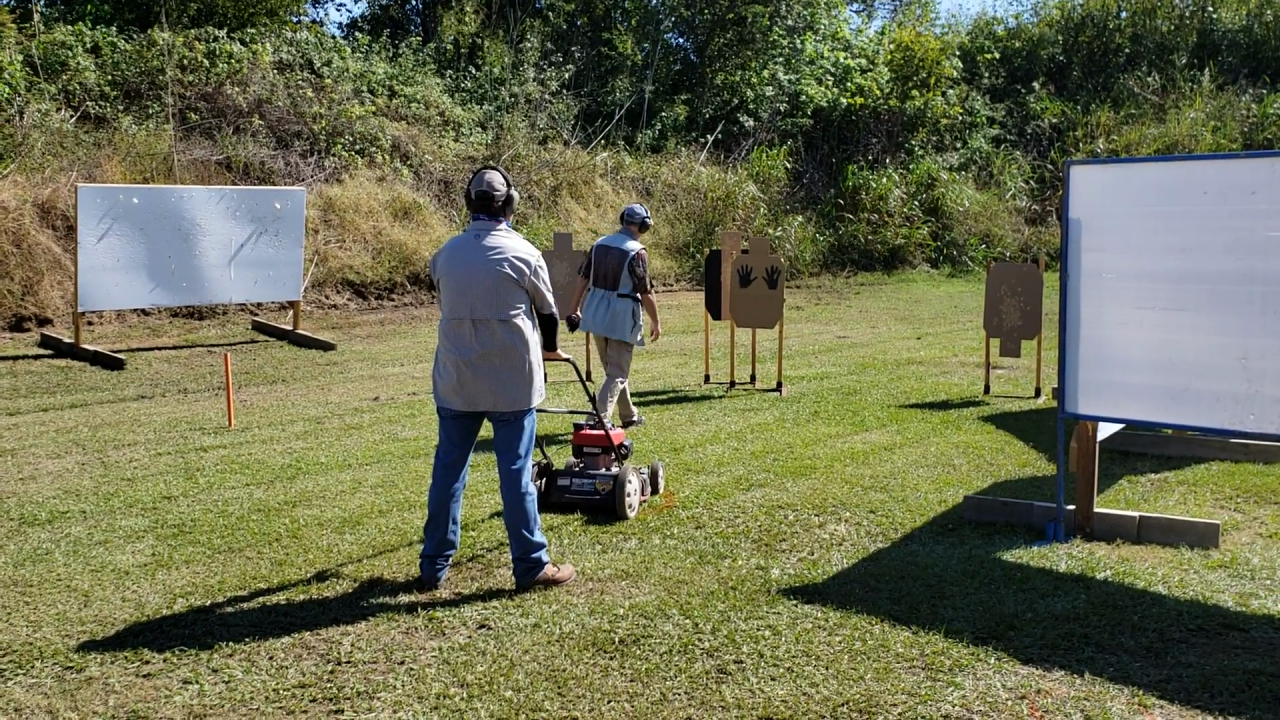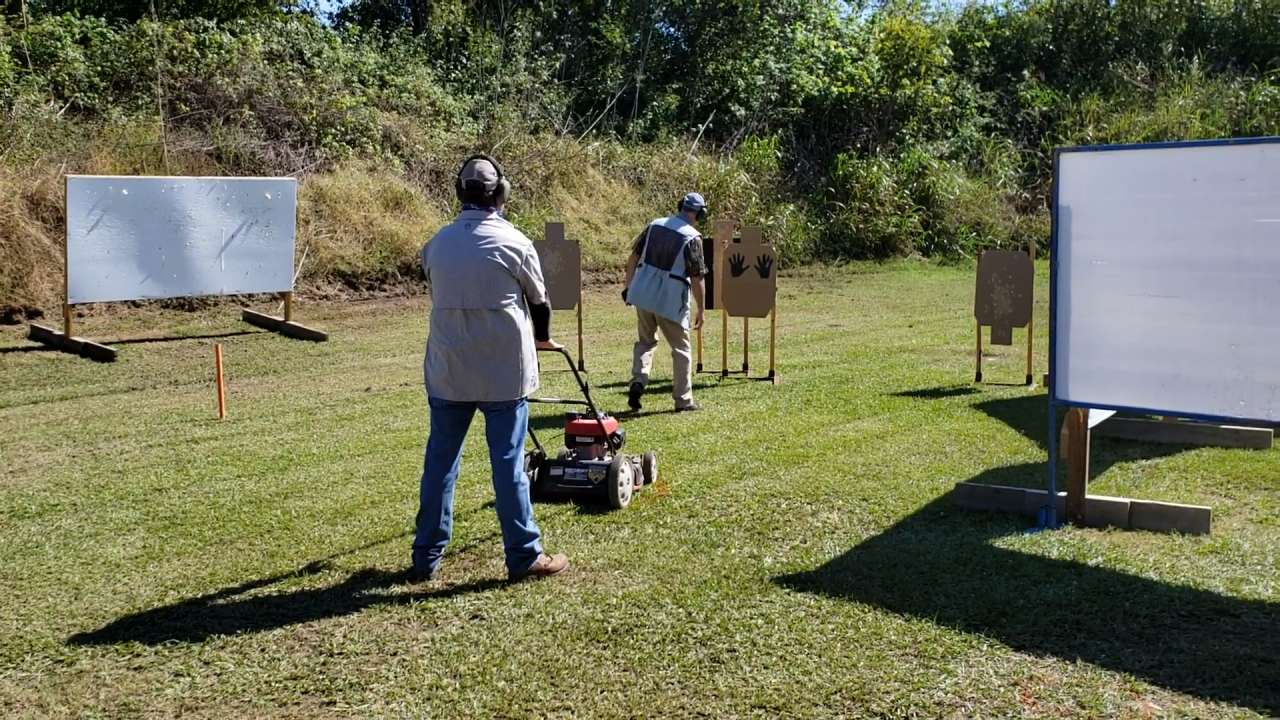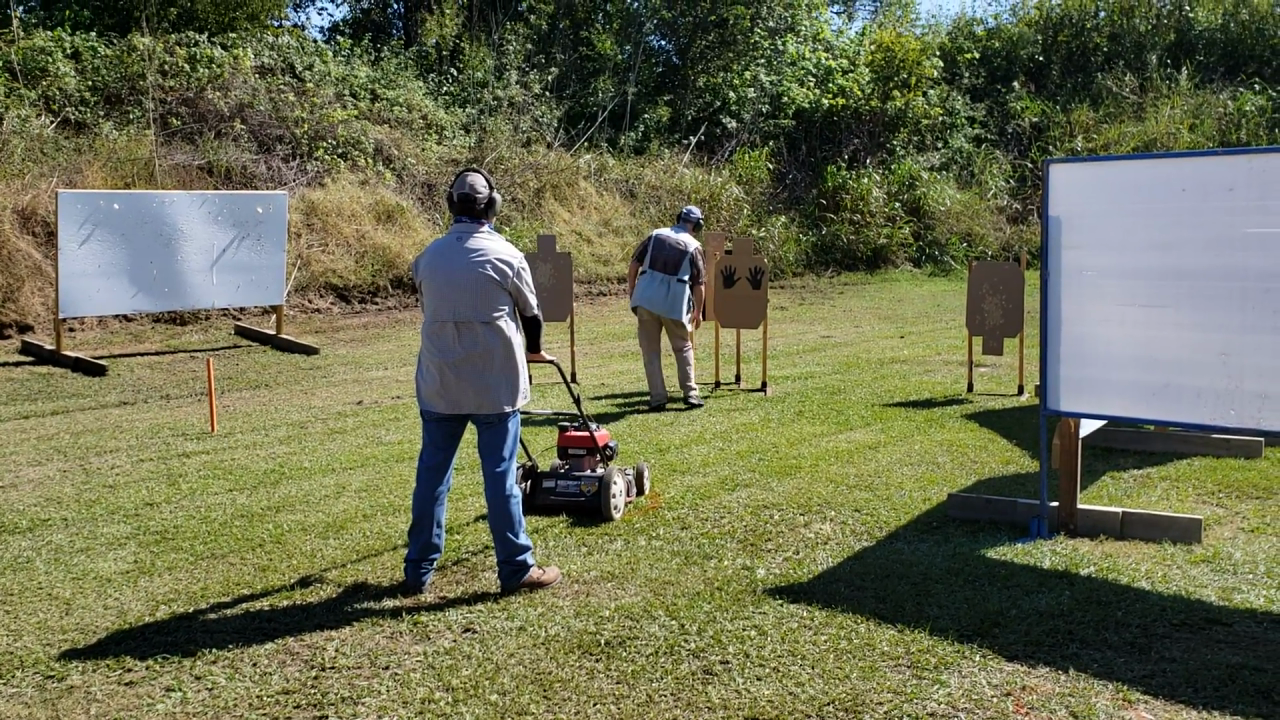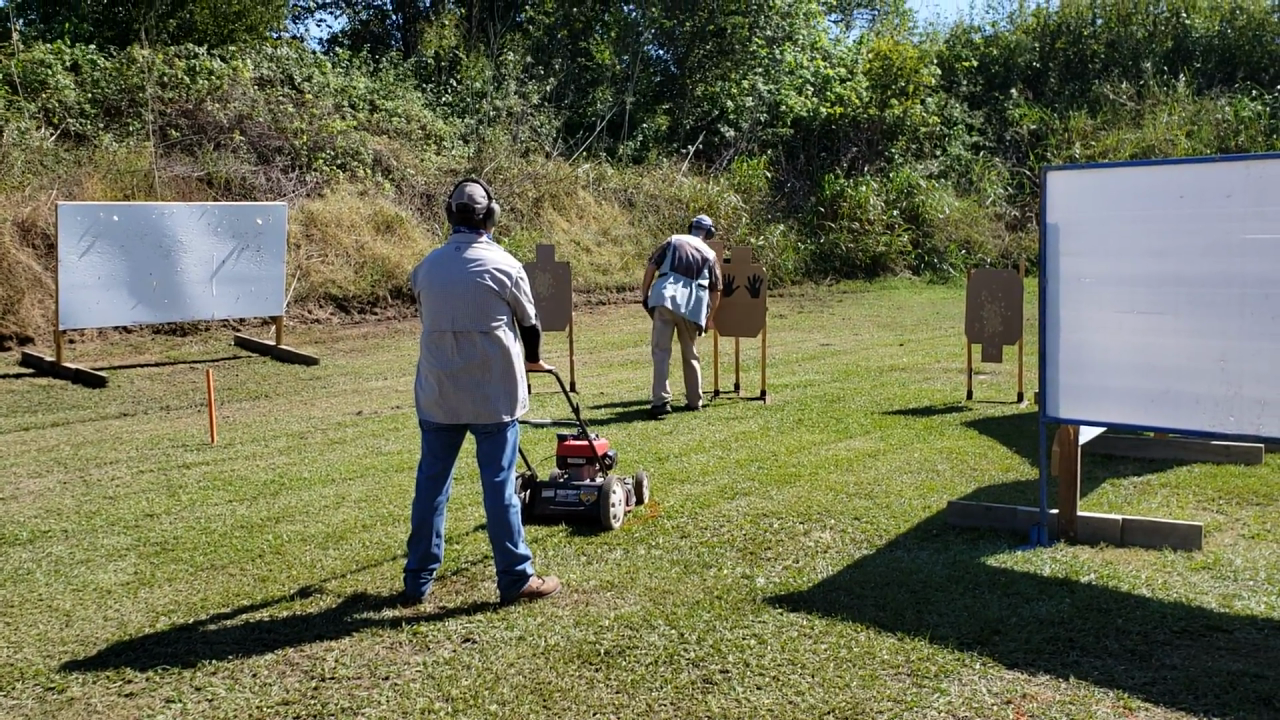
dt=0.7s
person 1, frame 1
left shoulder: (445, 254)
right shoulder: (523, 254)
right elbow: (547, 310)
right wrist: (550, 349)
left hip: (456, 380)
right hip: (511, 380)
left knee: (448, 470)
right knee: (516, 473)
left ankle: (434, 565)
right ankle: (531, 565)
person 1, frame 2
left shoulder: (436, 244)
right shoulder: (514, 243)
right elbow: (538, 300)
right wrist: (542, 339)
left hip: (448, 370)
right hip: (503, 371)
left knee: (440, 461)
right knee: (508, 463)
left ankle: (426, 556)
right ankle: (524, 556)
person 1, frame 3
left shoulder: (428, 256)
right shoulder: (505, 255)
right elbow: (530, 312)
right wrist: (534, 350)
left hip: (438, 383)
right hip: (494, 384)
left knee: (432, 474)
right knee: (500, 475)
left ankle: (418, 569)
right ankle: (516, 568)
person 1, frame 4
left shoulder: (426, 267)
right shoulder: (503, 265)
right elbow: (528, 322)
right wrist: (532, 360)
left hip: (438, 393)
right hip: (493, 394)
left knee: (430, 484)
right knee: (499, 485)
left ankle: (417, 579)
right ankle: (516, 578)
person 2, frame 1
left shoulder: (599, 244)
right shoulder: (637, 251)
left elbow: (583, 280)
right elbow: (646, 293)
left wrist: (575, 309)
right wrist: (655, 322)
left hip: (595, 316)
right hip: (622, 319)
left knee: (614, 369)
right knee: (618, 374)
left ankle: (628, 415)
right ankle: (601, 419)
person 2, frame 2
left shoulder: (655, 225)
right shoulder: (692, 237)
left elbow: (634, 257)
right elbow: (697, 278)
left wrist: (629, 283)
right wrist: (700, 309)
left hip: (643, 294)
right hip: (671, 299)
left knee: (646, 341)
right knee: (681, 348)
left ankle: (638, 382)
right ankle: (683, 399)
person 2, frame 3
left shoulder: (656, 235)
right shoulder: (694, 247)
left elbow: (634, 264)
right elbow: (698, 284)
left wrist: (632, 290)
right wrist: (698, 312)
left hip: (646, 299)
right hip: (674, 303)
left knee: (650, 351)
right knee: (683, 348)
left ankle: (658, 399)
right ankle: (691, 393)
person 2, frame 4
left shoulder: (673, 241)
right shoulder: (709, 254)
left elbow: (651, 267)
right elbow: (715, 291)
left wrist: (645, 294)
right wrist: (710, 317)
left hip: (665, 300)
right hip: (692, 306)
left knee: (661, 351)
right knee: (690, 354)
left ankle: (661, 399)
right ankle: (694, 401)
